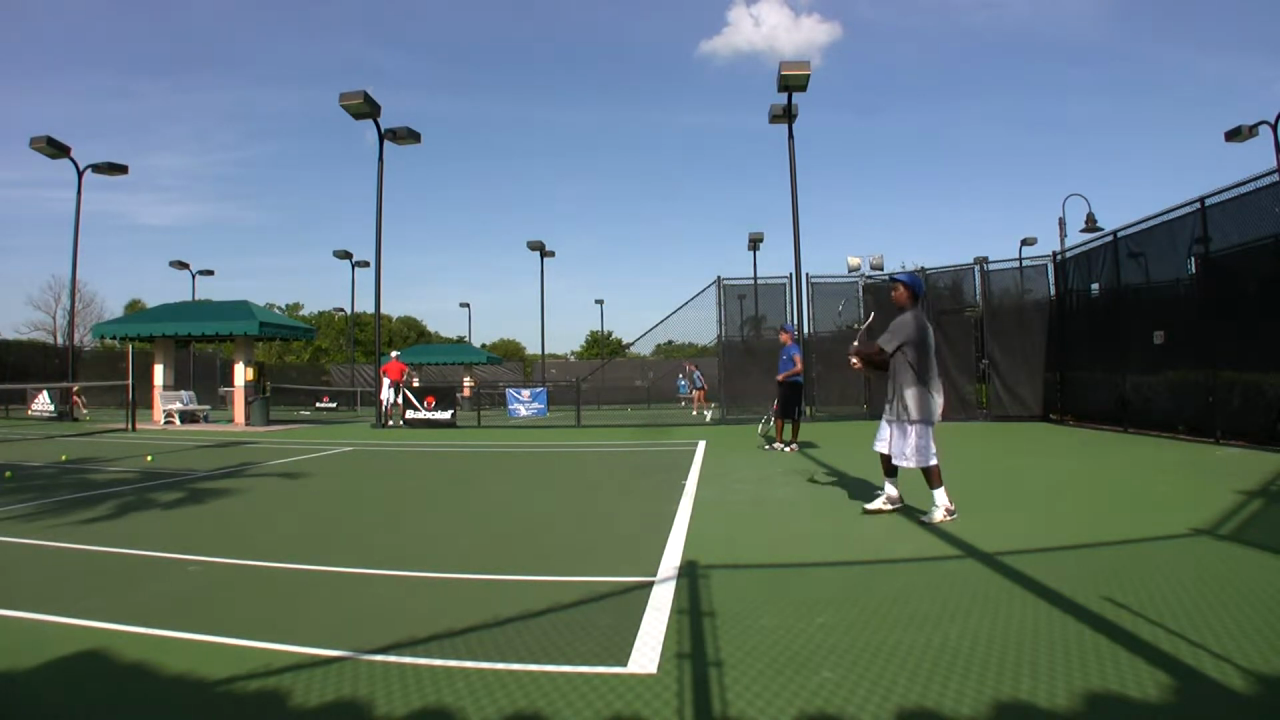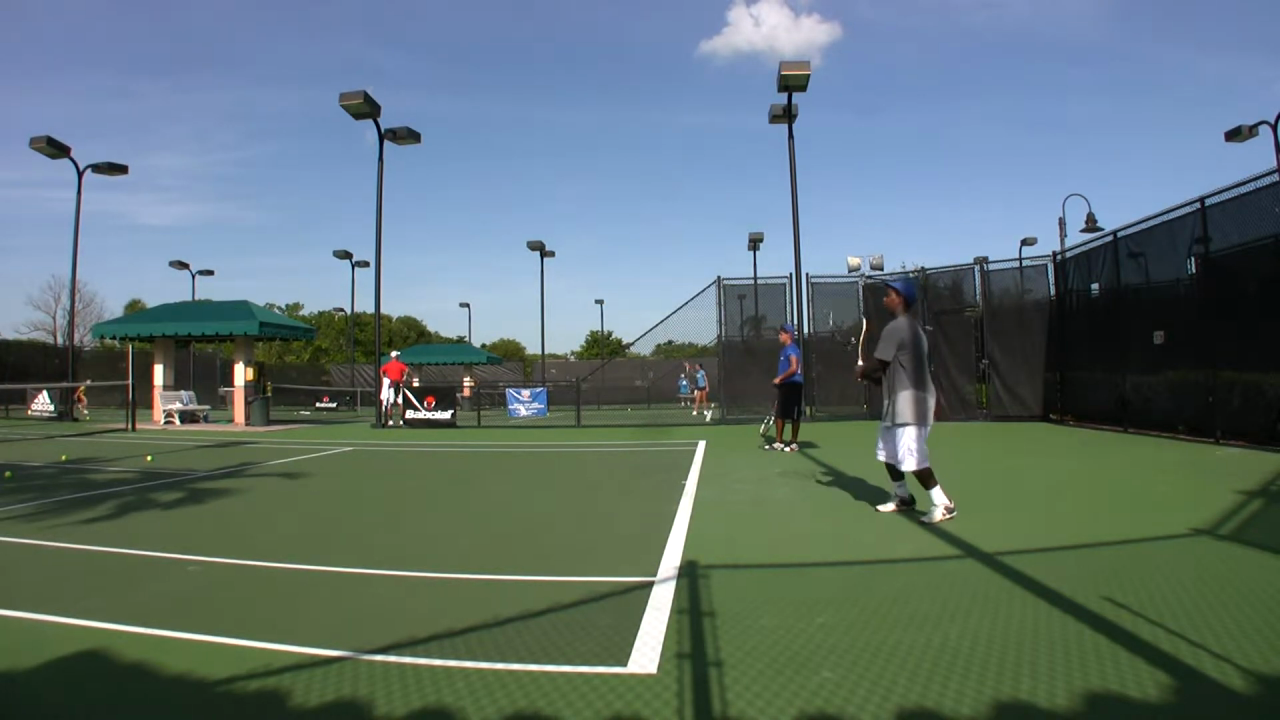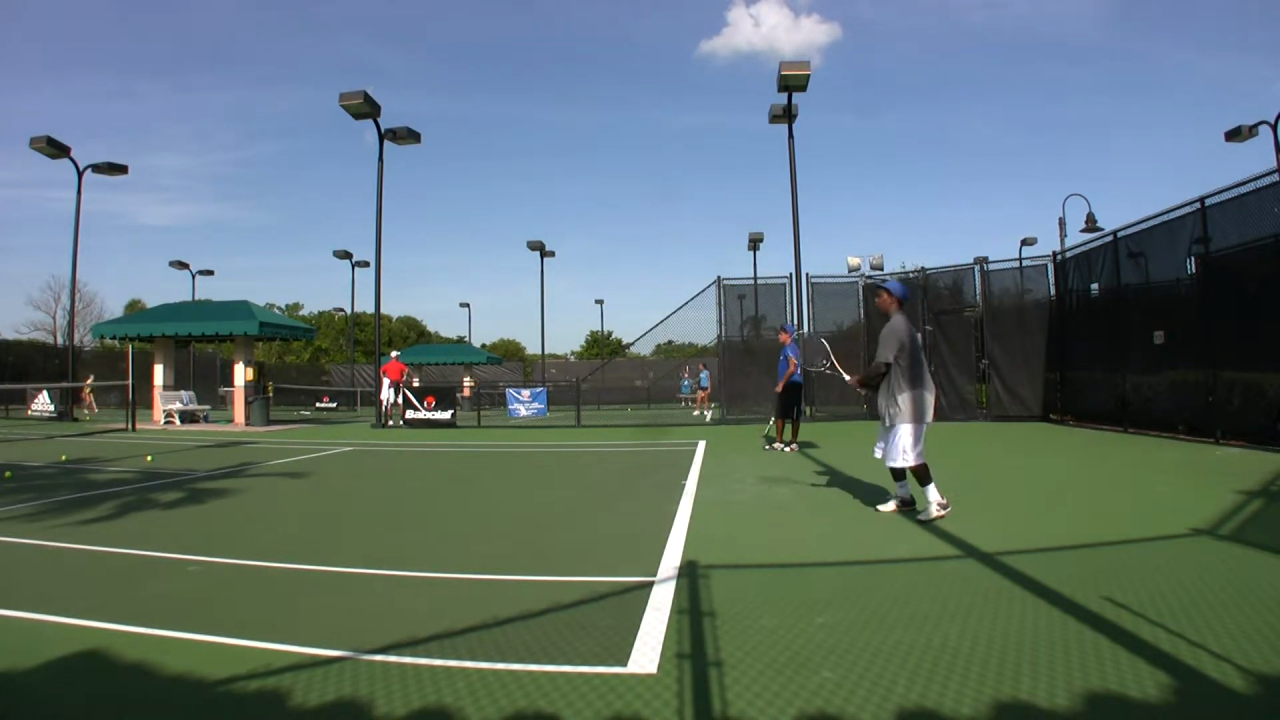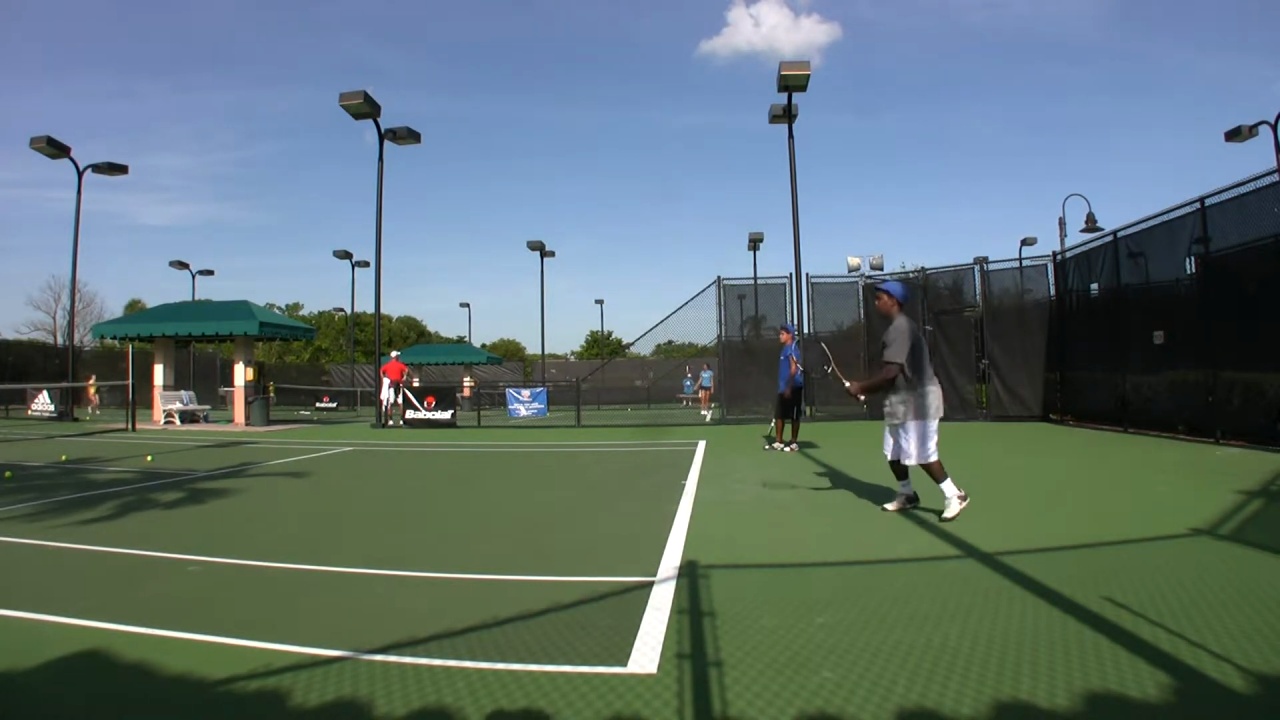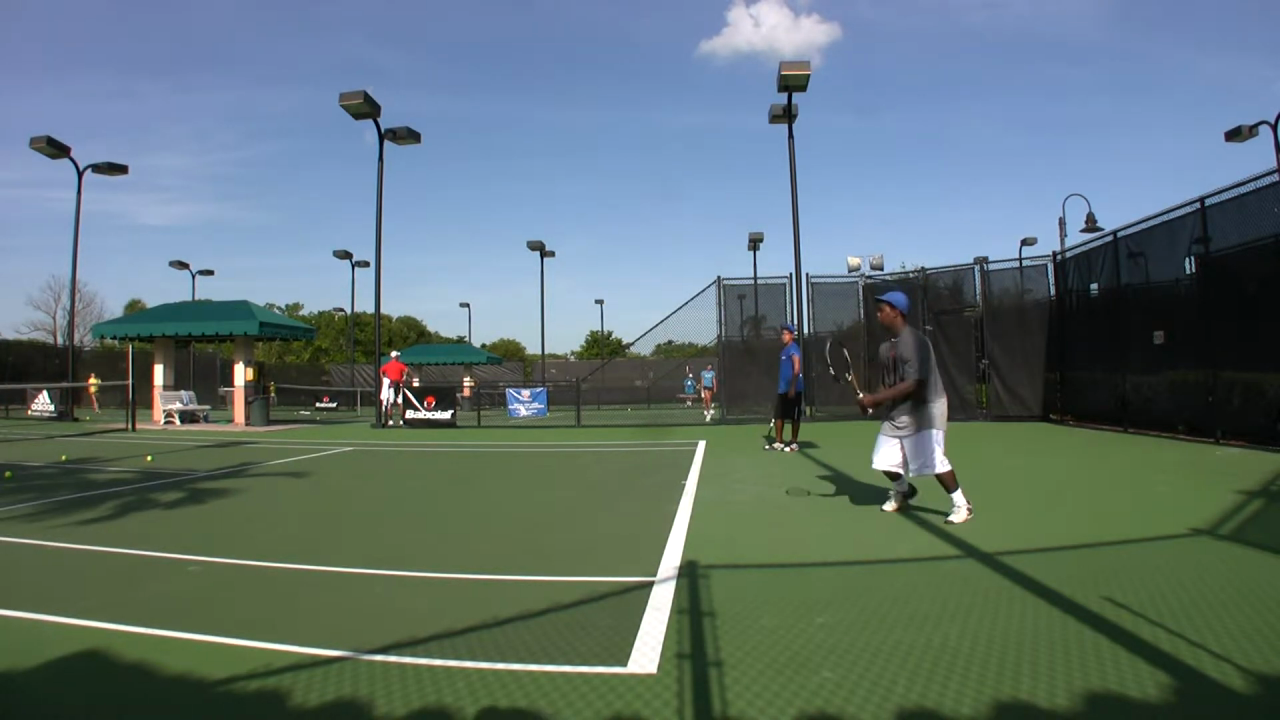
dt=0.2s
person 1, frame 1
left shoulder: (905, 322)
right shoulder: (913, 321)
left elbow: (876, 351)
right elbow: (891, 359)
left wrist: (856, 351)
right wrist: (865, 361)
left hip: (917, 397)
right hip: (900, 397)
left knee: (920, 453)
right knee: (885, 445)
left ankle: (943, 506)
right ankle: (891, 495)
person 1, frame 2
left shoulder: (895, 327)
right shoulder: (910, 327)
left elbow: (878, 364)
left wrist: (862, 371)
right wrist: (871, 375)
left hip: (910, 400)
right hip: (899, 401)
left knee: (911, 458)
right knee: (889, 453)
left ankle: (942, 504)
right ankle: (903, 496)
person 1, frame 3
left shoulder: (894, 328)
right shoulder: (898, 326)
left elbow: (880, 368)
left wrist: (859, 380)
right wrist: (868, 383)
left hip: (911, 400)
right hip: (897, 400)
left knee: (908, 454)
right knee: (890, 452)
left ankle: (936, 501)
right ankle: (904, 496)
person 1, frame 4
left shoulder: (902, 329)
right shoulder: (892, 330)
left elbow: (891, 371)
right elbow: (889, 371)
left wrist: (862, 386)
right wrist: (868, 388)
left hip: (920, 397)
right hip: (900, 400)
left knee: (920, 452)
right knee: (894, 452)
left ankle: (954, 495)
right ankle: (907, 495)
person 1, frame 5
left shoulder: (915, 341)
right shoulder: (886, 347)
left elbow: (912, 384)
right elbow: (887, 381)
left wrist: (877, 398)
right wrist: (872, 399)
left hip: (927, 408)
right hip: (898, 412)
left knee: (934, 460)
right knee: (883, 459)
left ankle: (962, 504)
right ankle: (903, 489)
